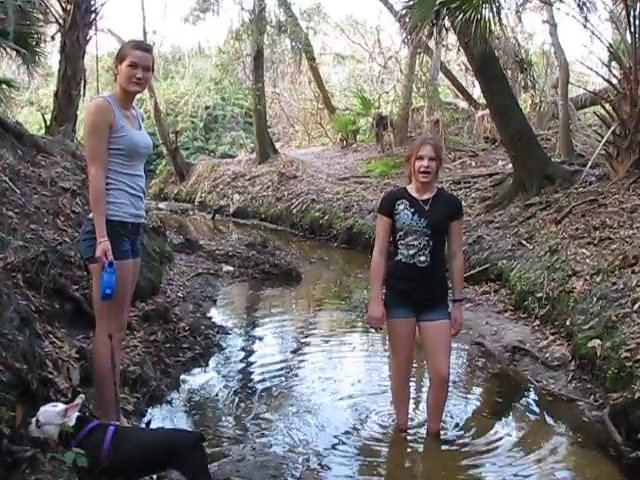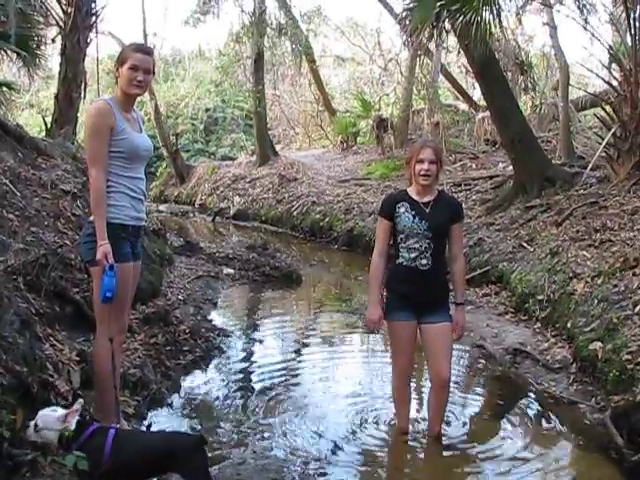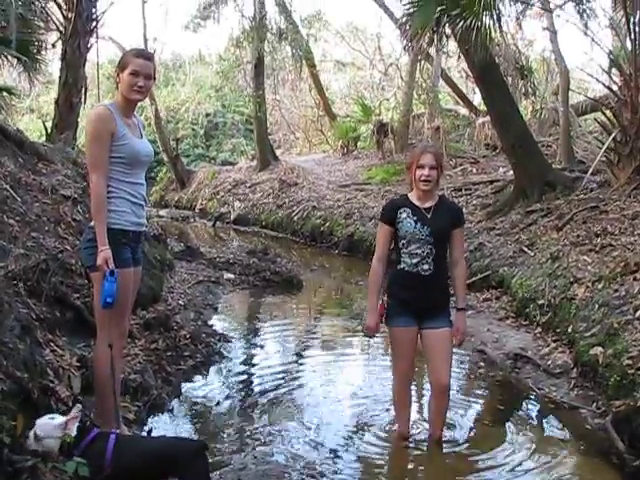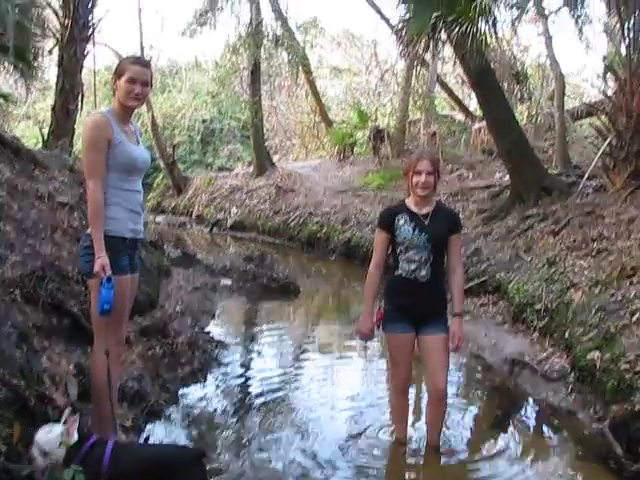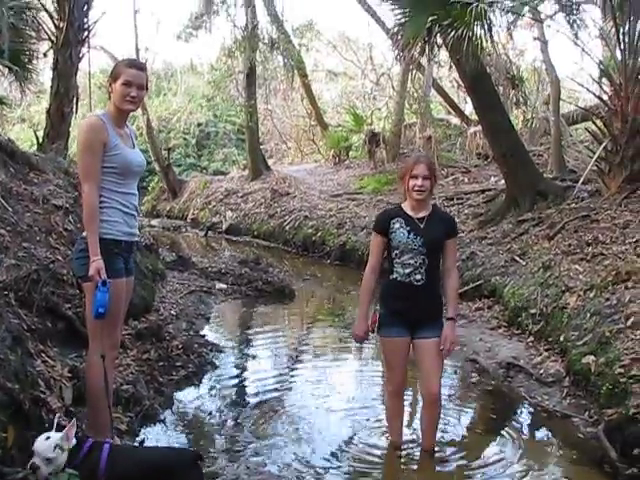
dt=0.1s
person 1, frame 1
left shoulder: (135, 114)
right shoulder: (102, 108)
right elbow: (96, 174)
left wrist: (133, 226)
right wrist: (102, 236)
left hip: (132, 226)
right hip: (110, 226)
left knee: (119, 325)
right knee: (108, 326)
left ankle: (114, 414)
right ankle: (107, 419)
person 1, frame 2
left shoulder: (136, 117)
right shoulder: (103, 111)
right elbow: (97, 176)
left wrist: (134, 228)
right wrist: (102, 238)
left hip: (133, 229)
right hip: (111, 228)
left knee: (119, 329)
right knee: (109, 330)
left ankle: (114, 417)
right ankle: (107, 423)
person 1, frame 3
left shoulder: (136, 122)
right shoulder: (103, 116)
right elbow: (97, 182)
left wrist: (134, 234)
right wrist: (103, 244)
left hip: (134, 234)
right hip: (111, 234)
left knee: (120, 334)
right knee: (109, 335)
left ankle: (113, 423)
right ankle: (108, 429)
person 1, frame 4
left shoulder: (134, 129)
right shoulder: (100, 123)
right elbow: (94, 188)
left wrist: (131, 241)
right wrist: (100, 250)
left hip: (131, 241)
right hip: (109, 241)
left knee: (117, 342)
right knee: (106, 342)
left ankle: (110, 430)
right ankle: (105, 436)
person 1, frame 5
left shoulder: (129, 133)
right shoulder: (95, 126)
right elbow: (89, 192)
left wrist: (126, 245)
right wrist: (95, 254)
left hip: (126, 244)
right hip: (103, 244)
left knee: (112, 345)
right knee: (101, 346)
left ankle: (106, 434)
right ankle: (101, 439)
person 2, frame 1
left shoulder: (450, 204)
right shoulder: (392, 200)
left elbow: (455, 255)
right elbow: (379, 252)
left wrist: (457, 302)
right wrist: (375, 299)
left hip: (435, 299)
right hip: (399, 296)
left knee: (441, 373)
right knee: (401, 369)
left ankle: (433, 434)
right ankle: (401, 430)
person 2, frame 2
left shoulder: (451, 207)
right shoulder: (393, 203)
left elbow: (456, 258)
right elbow: (379, 255)
left wrist: (460, 305)
right wrist: (374, 303)
left hip: (436, 302)
right hip: (400, 298)
left knee: (442, 376)
right knee: (402, 372)
left ankle: (435, 436)
right ankle: (402, 432)
person 2, frame 3
left shoulder: (452, 211)
right shoulder: (394, 208)
left elbow: (457, 263)
right elbow: (379, 260)
left wrist: (461, 311)
right wrist: (371, 308)
left hip: (437, 307)
right hip: (401, 304)
left knee: (442, 382)
right knee: (402, 377)
left ankle: (435, 442)
right ankle: (402, 437)
person 2, frame 4
left shoulder: (449, 218)
right shoulder: (392, 215)
left elbow: (455, 269)
right elbow: (377, 266)
left wrist: (458, 317)
right wrist: (367, 314)
left hip: (434, 313)
right hip: (398, 310)
left knee: (438, 388)
right knee: (400, 383)
left ankle: (433, 448)
right ankle: (400, 444)
person 2, frame 5
left shoulder: (445, 222)
right shoulder: (387, 219)
left elbow: (450, 273)
right elbow: (372, 269)
left wrist: (451, 321)
right wrist: (361, 316)
left hip: (430, 317)
right hip: (393, 314)
left knee: (432, 392)
right knee: (395, 386)
left ankle: (428, 451)
right ankle: (395, 447)
